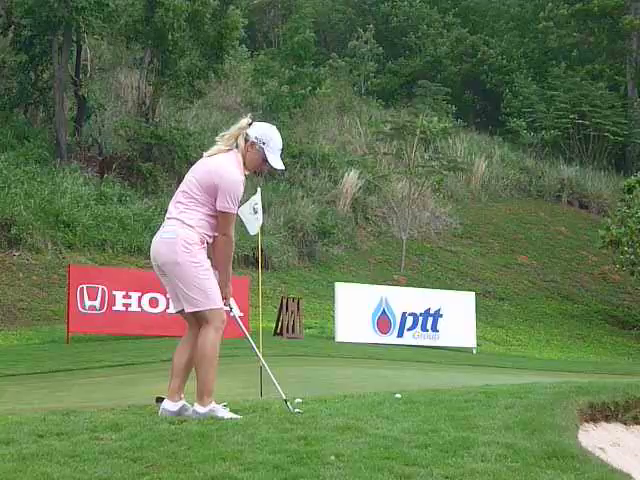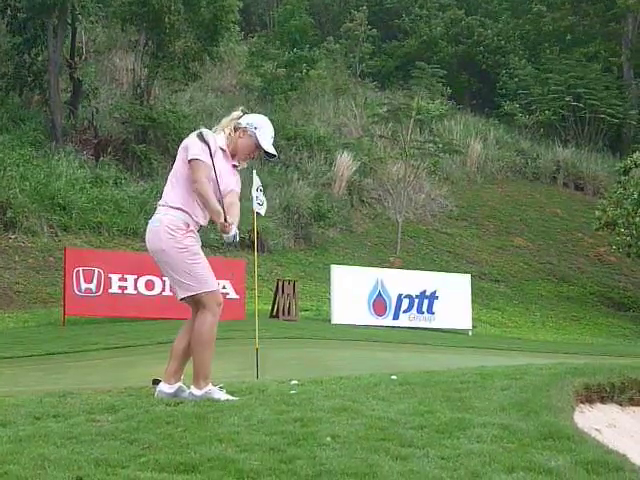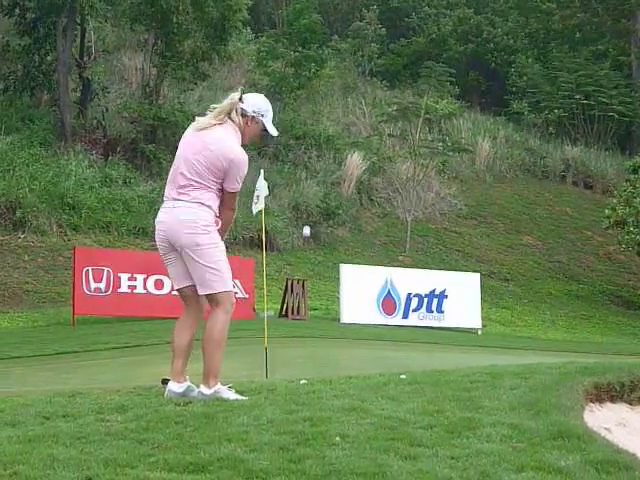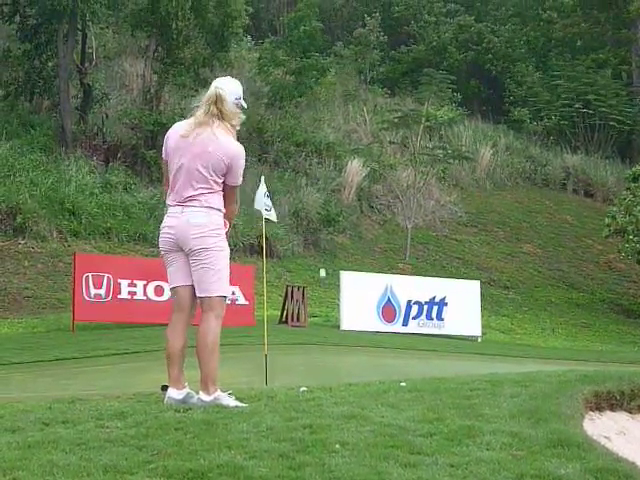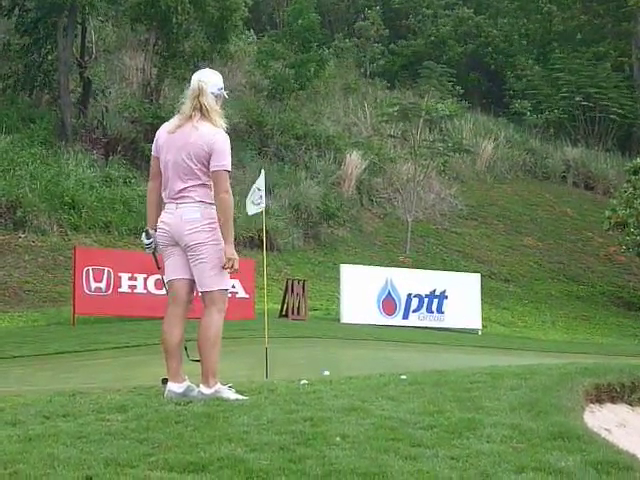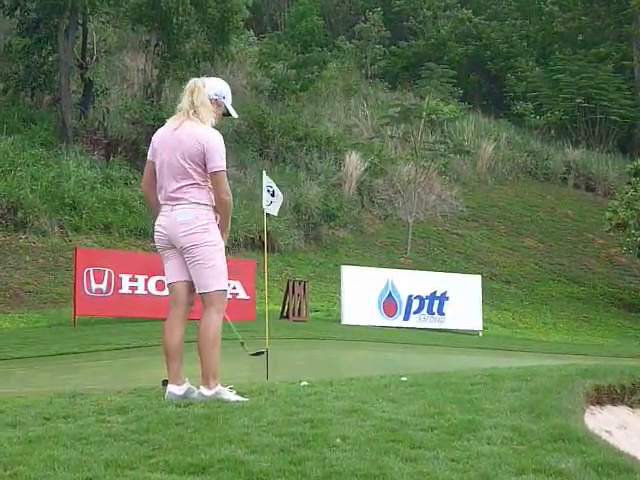
dt=0.7s
person 1, frame 1
left shoulder: (219, 161)
right shoulder: (232, 176)
right elbow: (225, 234)
left wrist: (215, 272)
right wrist: (225, 281)
left hip: (165, 244)
right hip: (182, 245)
left knee: (198, 325)
right knee: (214, 321)
left ankle: (173, 401)
right ankle: (205, 404)
person 1, frame 2
left shoulder: (231, 167)
right shoulder: (203, 140)
left elbow: (233, 203)
right elbow: (199, 183)
left wrist: (231, 226)
right wrist: (219, 215)
left hip: (178, 233)
right hip: (172, 229)
left knee: (202, 309)
right knee: (212, 303)
left ankle: (170, 383)
right ankle: (201, 386)
person 1, frame 3
left shoulder: (197, 128)
right shoulder: (236, 155)
right elbow: (228, 208)
left wrist: (213, 232)
right wrist: (217, 235)
left hip: (166, 220)
right hip: (195, 223)
left knee: (192, 306)
right knee: (223, 303)
left ankle: (177, 382)
right ankle: (211, 385)
person 1, frame 4
left shoulder: (175, 132)
right shoulder: (233, 149)
left elbow: (168, 182)
right elbow: (230, 203)
right wrist: (224, 231)
left hip: (172, 223)
right hip: (205, 226)
left knee: (181, 309)
right knee: (213, 310)
left ankle: (176, 389)
right ankle: (209, 392)
person 1, frame 5
left shoulder: (165, 131)
right shoulder: (215, 136)
left elbow: (154, 183)
right elbow: (222, 193)
left wrist: (151, 229)
right wrist: (228, 242)
left hip: (169, 220)
right hip: (200, 221)
left knee: (177, 302)
right knee: (216, 303)
left ankle: (175, 382)
right ankle: (210, 385)
person 1, frame 6
left shoulder: (162, 133)
right shoulder: (209, 136)
left elbow: (148, 186)
right elbow: (222, 195)
right wrist: (223, 231)
left hip: (167, 223)
right hip: (197, 222)
left knee: (179, 305)
right knee: (215, 304)
left ankle: (176, 385)
right ankle: (210, 386)
